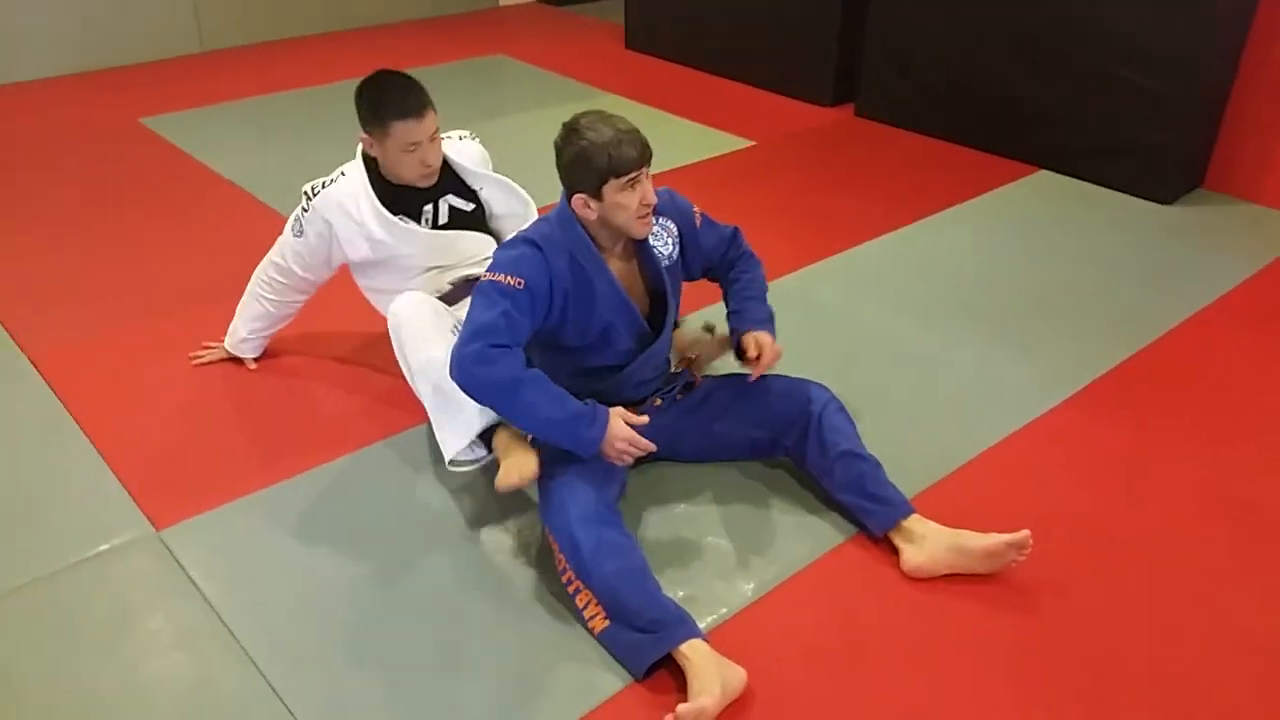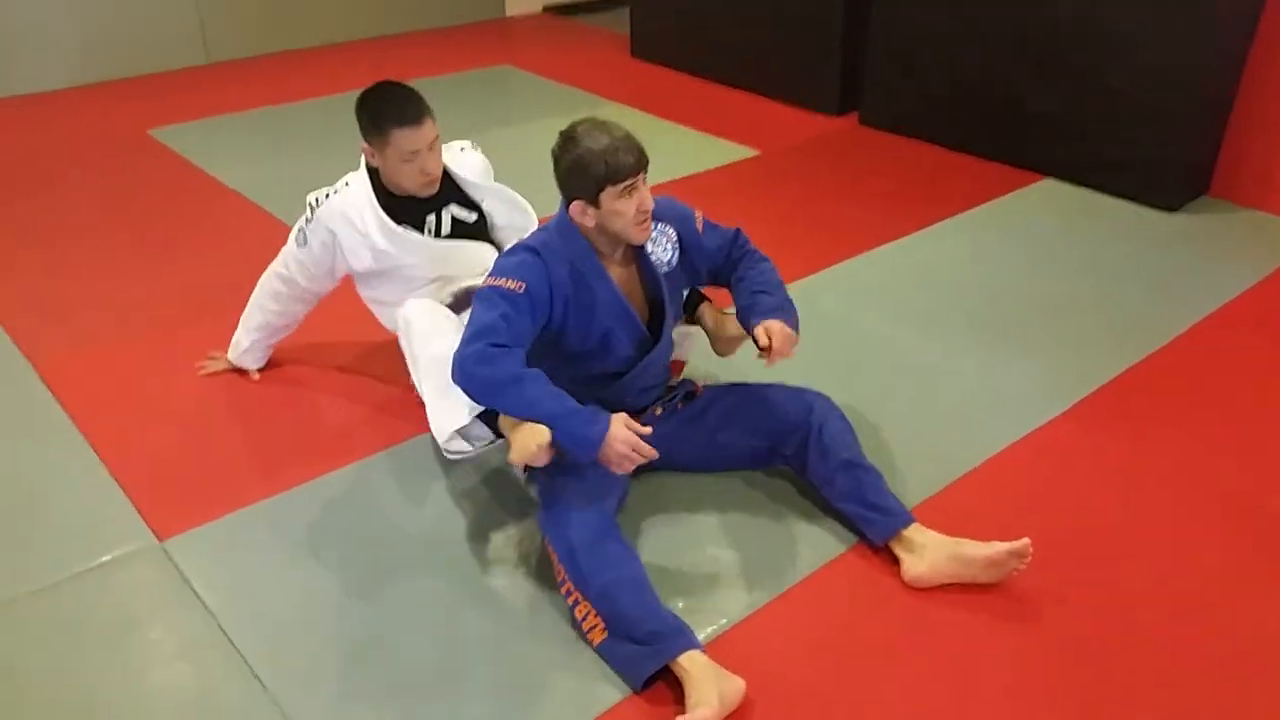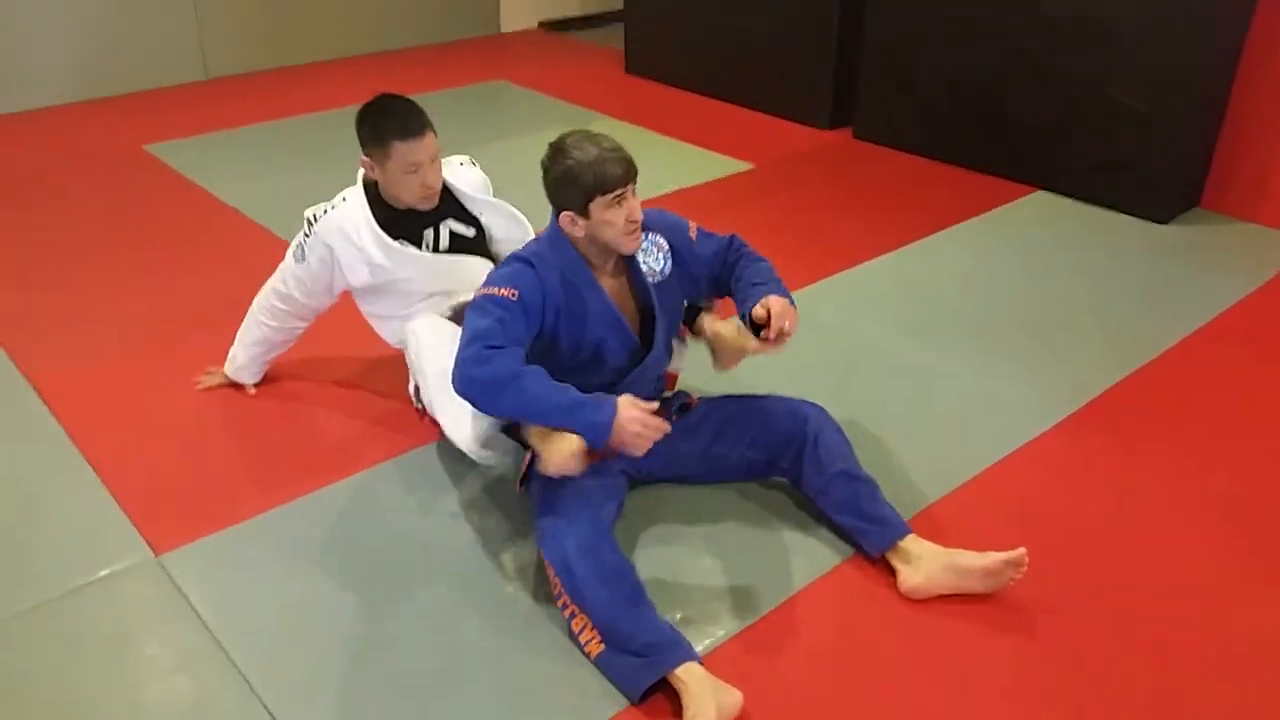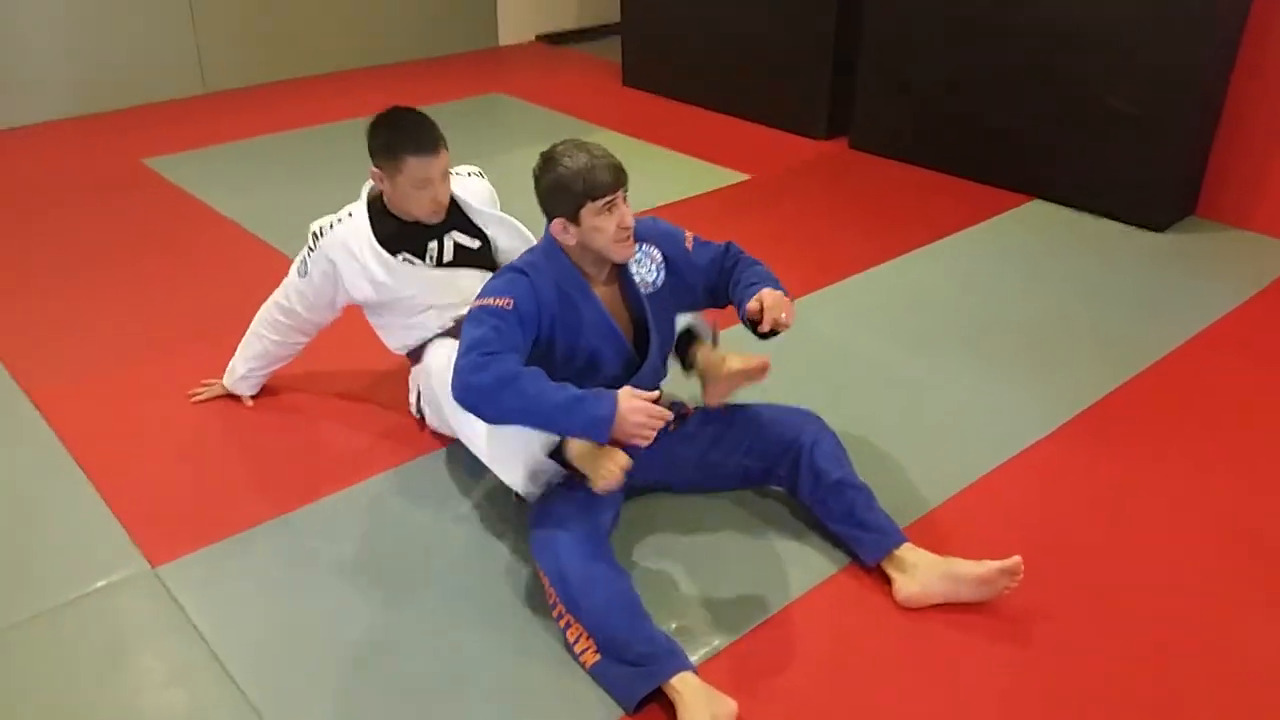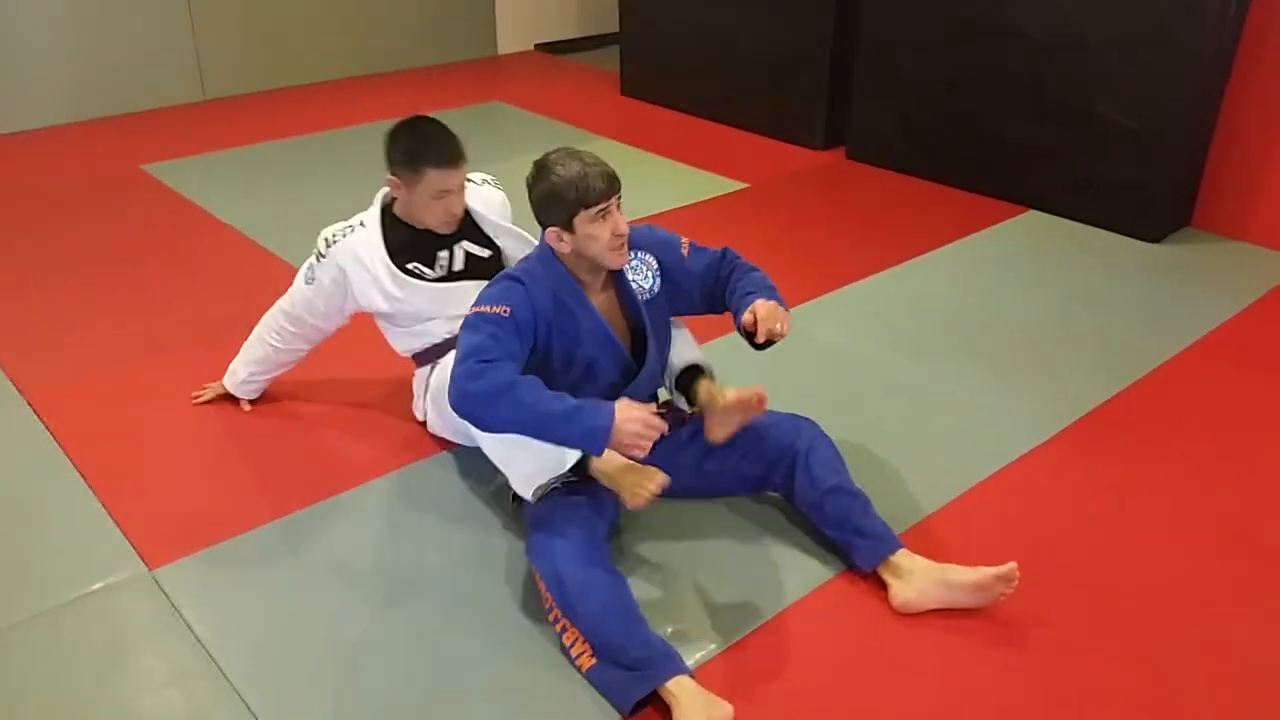
dt=0.1s
person 1, frame 1
left shoulder: (665, 216)
right shoulder: (535, 260)
left elbow: (733, 254)
right elbow: (478, 361)
left wrist: (754, 323)
right wrist: (588, 427)
left hip: (662, 399)
right hip: (585, 427)
left knee: (805, 404)
right knee: (575, 512)
left ankle: (914, 534)
right ankle: (700, 662)
person 1, frame 2
left shoulder: (665, 222)
right shoulder: (536, 266)
left elbow: (738, 256)
right elbow: (479, 362)
left wrist: (769, 311)
right wrist: (588, 432)
left hip: (663, 408)
right hip: (584, 435)
left knee: (804, 414)
right knee: (574, 522)
left ankle: (914, 544)
person 1, frame 3
left shoulder: (656, 235)
right shoulder: (528, 279)
left elbow: (732, 258)
right elbow: (478, 371)
left wrist: (767, 298)
right wrist: (599, 417)
left hip: (657, 418)
right hip: (577, 445)
left knee: (799, 423)
right knee: (568, 534)
left ankle: (910, 555)
person 1, frame 4
left shoulder: (651, 243)
right shoulder: (524, 289)
left elbow: (729, 264)
right elbow: (477, 379)
left wrist: (763, 296)
right wrist: (598, 414)
left hip: (652, 427)
left knee: (795, 432)
right knee: (563, 545)
left ankle: (906, 564)
person 1, frame 5
left shoulder: (646, 249)
right shoulder: (519, 297)
left elbow: (726, 269)
right elbow: (474, 387)
left wrist: (760, 302)
right wrist: (597, 424)
left hip: (649, 433)
left knee: (792, 438)
right knee: (561, 551)
left ankle: (901, 569)
person 2, frame 1
left shoulder: (465, 154)
right shoulder: (331, 199)
left elbow: (520, 221)
right elbow: (286, 272)
right wrist: (242, 341)
right hip: (446, 328)
right knee: (414, 313)
right ankle: (508, 445)
person 2, frame 2
left shoulder: (465, 166)
right shoulder: (337, 215)
left elbow: (523, 236)
right elbow: (287, 284)
right wrist: (245, 352)
right hip: (449, 345)
right knee: (418, 316)
left ankle: (705, 319)
right ankle: (511, 427)
person 2, frame 3
left shoulder: (464, 178)
right shoulder: (337, 229)
left elbow: (520, 251)
right elbow: (287, 300)
right wrist: (244, 365)
right hip: (448, 360)
right knee: (435, 341)
left ankle: (705, 327)
right ankle: (538, 437)
person 2, frame 4
left shoulder: (472, 189)
right shoulder: (340, 243)
left elbow: (524, 262)
right elbow: (289, 314)
right wrist: (241, 378)
right hip: (454, 367)
right knee: (447, 359)
left ankle: (703, 358)
right ankle: (577, 455)
person 2, frame 5
left shoulder: (484, 199)
right shoulder: (351, 251)
right elbow: (295, 319)
right wrist: (242, 381)
right hip: (456, 376)
right ankle: (604, 468)
